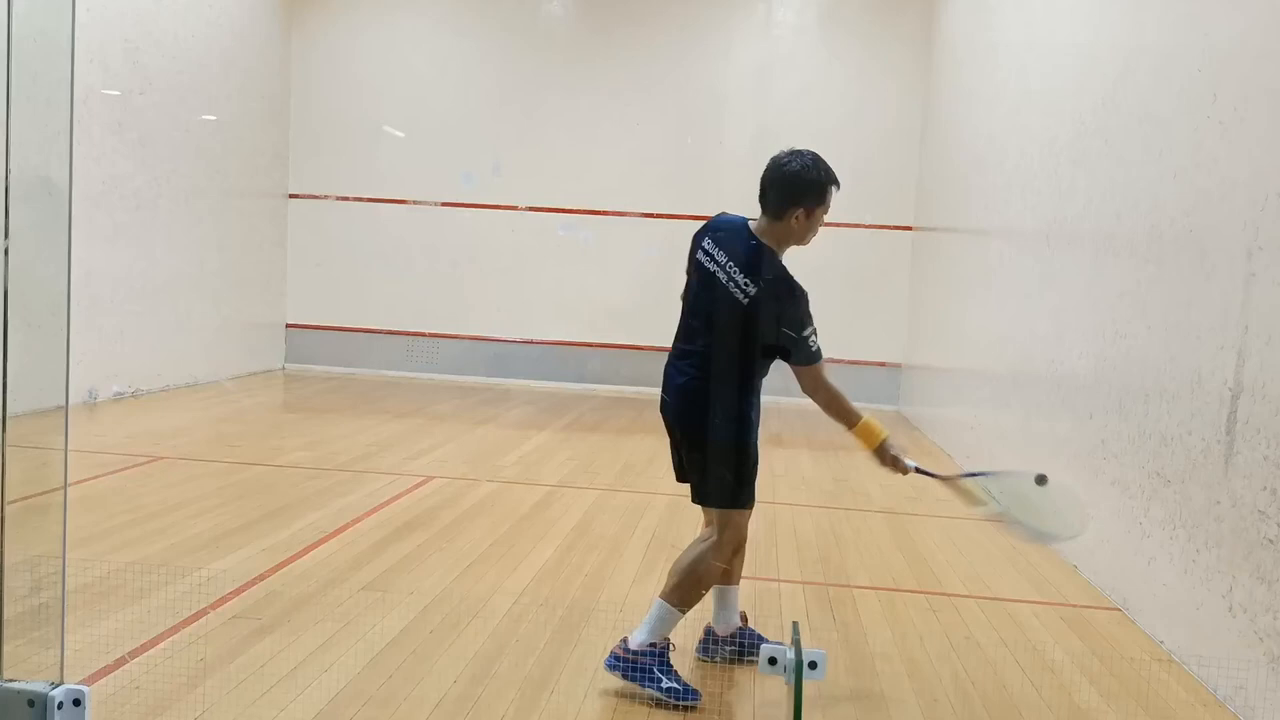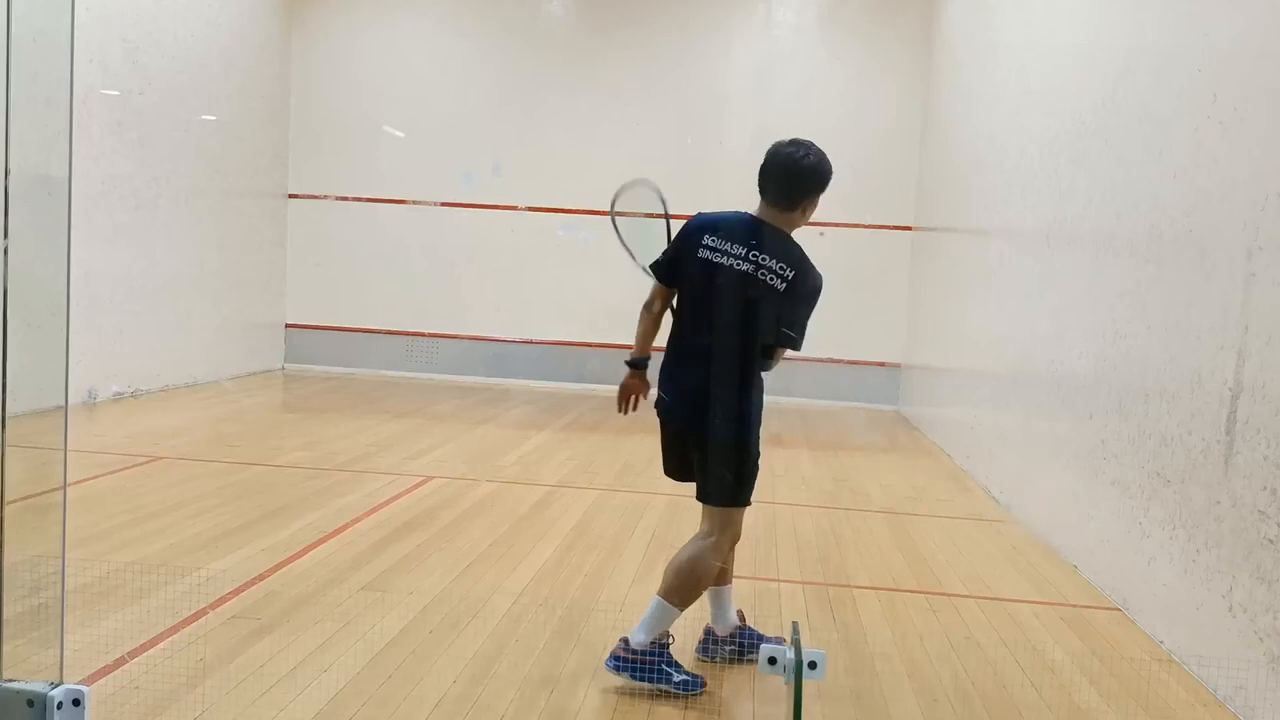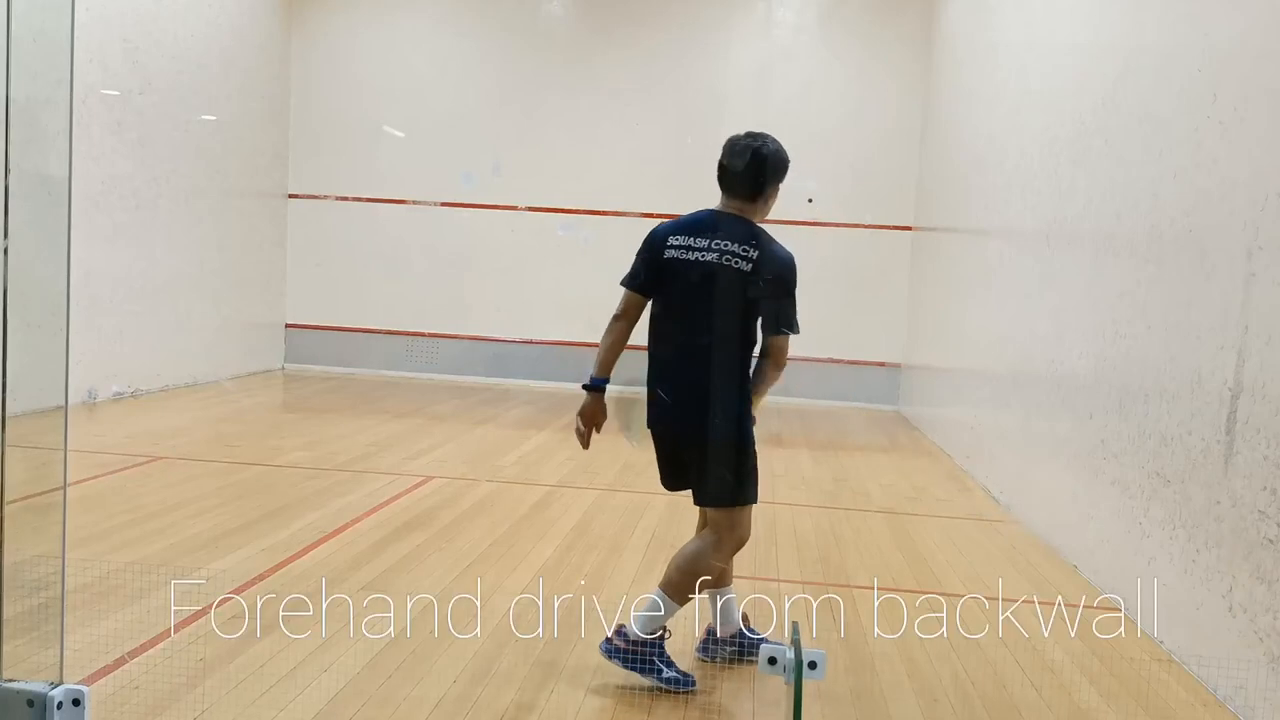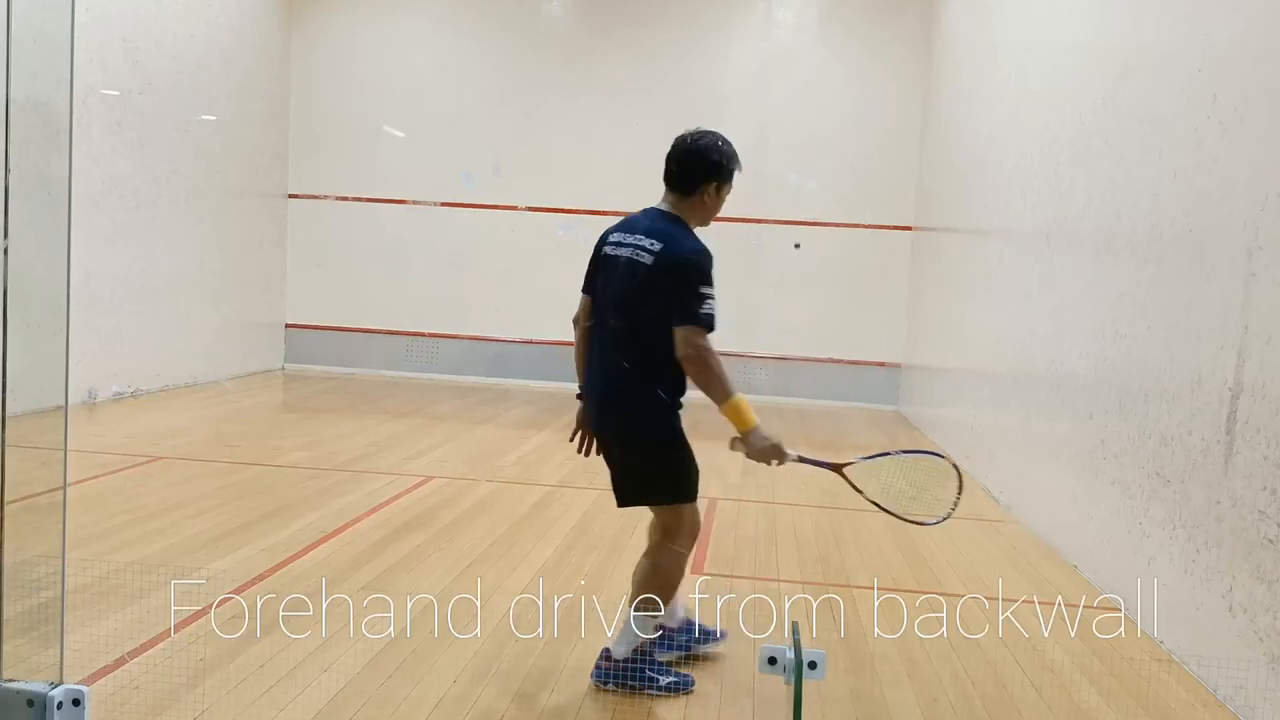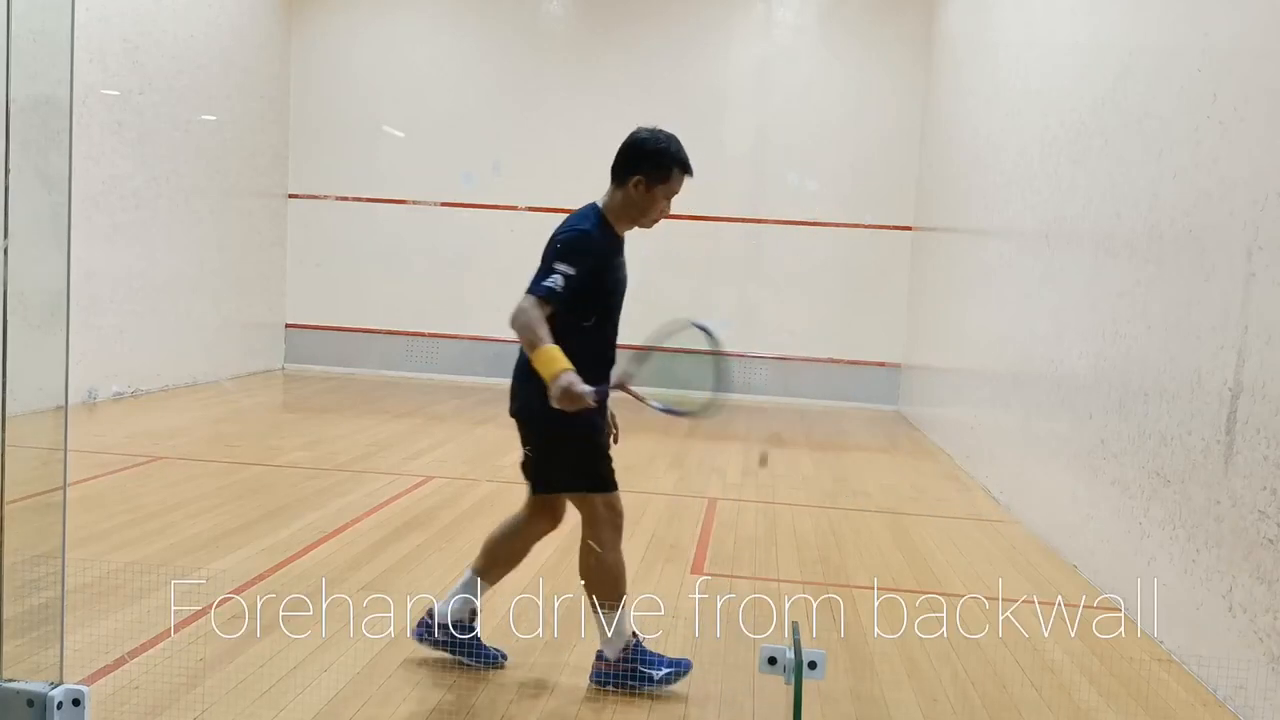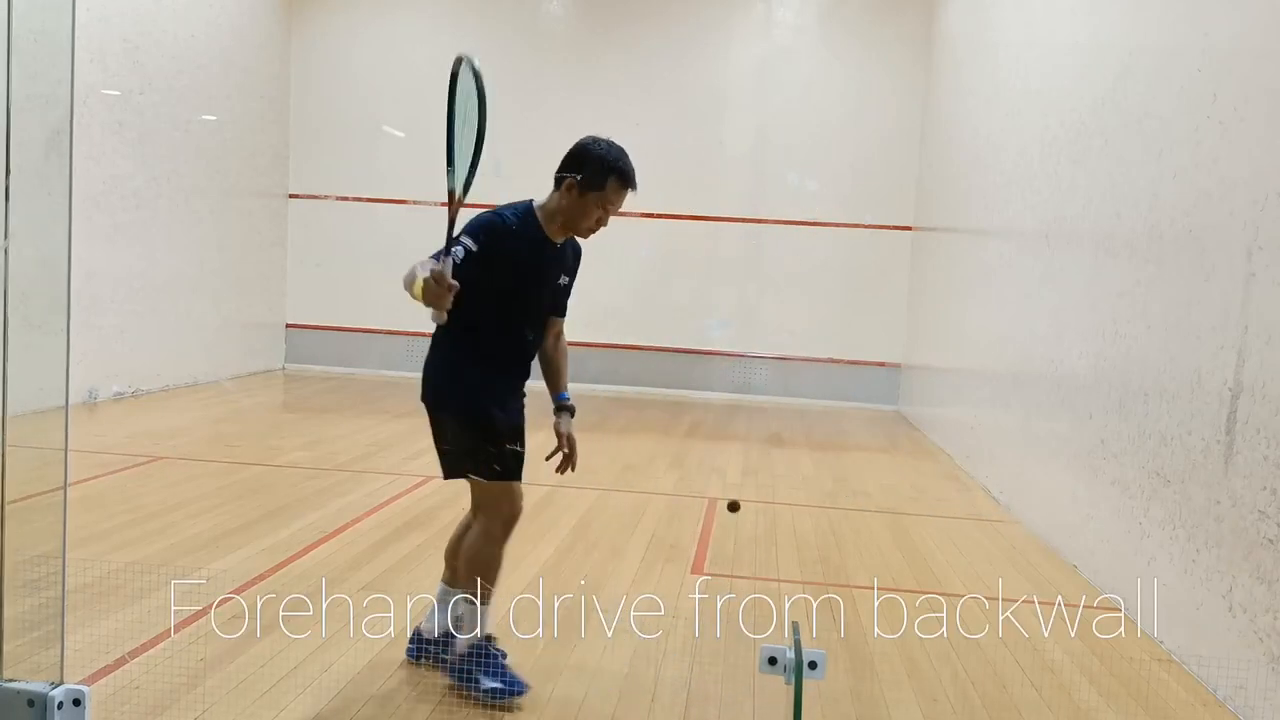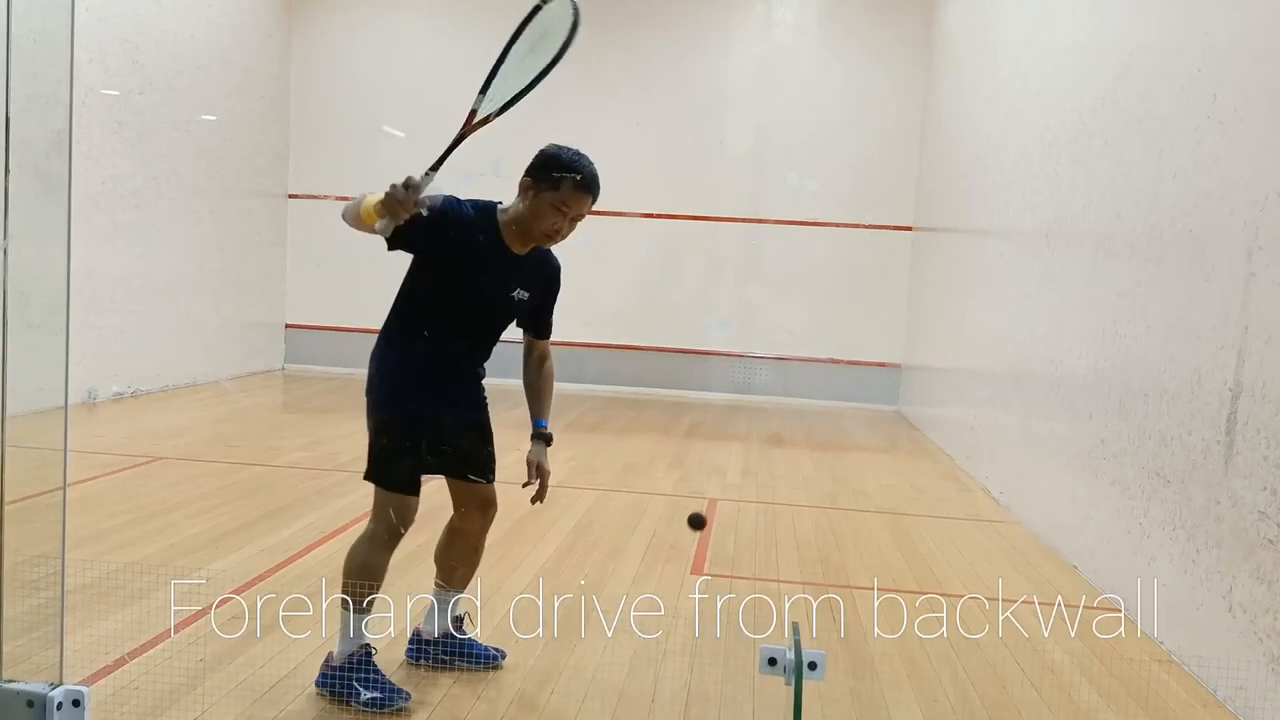
dt=0.5s
person 1, frame 1
left shoulder: (715, 230)
right shoulder: (781, 293)
right elbow: (815, 384)
right wrist: (876, 440)
left hip: (683, 395)
right hip: (719, 411)
left knee: (732, 516)
right knee: (721, 534)
left ankle: (726, 630)
right ankle: (640, 648)
person 1, frame 2
left shoulder: (701, 228)
right shoulder: (803, 277)
left elbow: (655, 304)
right elbow: (774, 355)
left wrist: (638, 365)
left hip: (676, 400)
right hip: (729, 412)
left knee: (719, 516)
right knee: (719, 533)
left ankle: (724, 629)
right ankle: (639, 645)
person 1, frame 3
left shoulder: (665, 236)
right shoulder: (775, 260)
left elbow: (623, 317)
right elbow: (774, 353)
left wrist: (596, 389)
right wrist: (749, 403)
left hip: (665, 407)
right hip: (718, 412)
left knee: (716, 518)
right knee: (729, 531)
left ankle: (726, 629)
right ankle: (637, 634)
person 1, frame 4
left shoulder: (615, 234)
right shoulder: (689, 253)
left elbow: (583, 322)
right elbow: (691, 350)
left wrist: (587, 398)
right wrist: (747, 425)
left hip: (606, 408)
right hip: (645, 412)
left knee: (671, 516)
right knee: (678, 528)
left ankle: (668, 625)
right ankle: (623, 655)
person 1, frame 5
left shoulder: (608, 237)
right shoulder: (582, 237)
right elbow: (528, 311)
left wrist: (594, 392)
right wrist: (561, 375)
left hip: (563, 406)
right hip: (554, 406)
left knee: (543, 512)
right knee: (604, 517)
left ankle: (447, 617)
right ankle: (618, 655)
person 1, frame 6
left shoulder: (569, 253)
right shoulder: (499, 228)
right elbow: (424, 270)
left wrist: (562, 407)
right wrist: (429, 284)
left hip: (502, 394)
right hip: (460, 389)
left knee: (490, 509)
right knee: (502, 506)
left ankle: (437, 631)
right ankle: (472, 647)
person 1, frame 7
left shoulder: (544, 272)
right shoulder: (453, 221)
left elbow: (537, 357)
right elbow: (355, 214)
left wrist: (540, 437)
right wrist: (387, 209)
left hip: (461, 395)
right hip: (400, 388)
left knee: (479, 506)
right knee: (393, 518)
left ankle: (435, 633)
right ankle: (345, 661)
